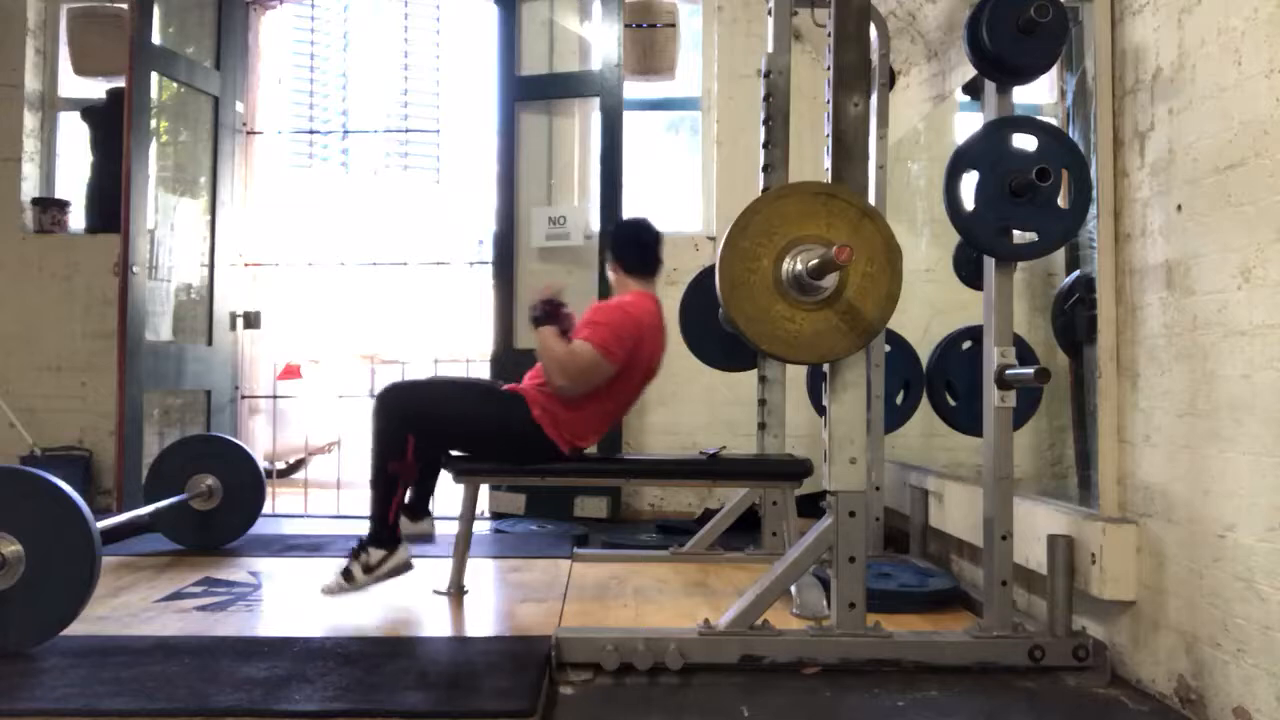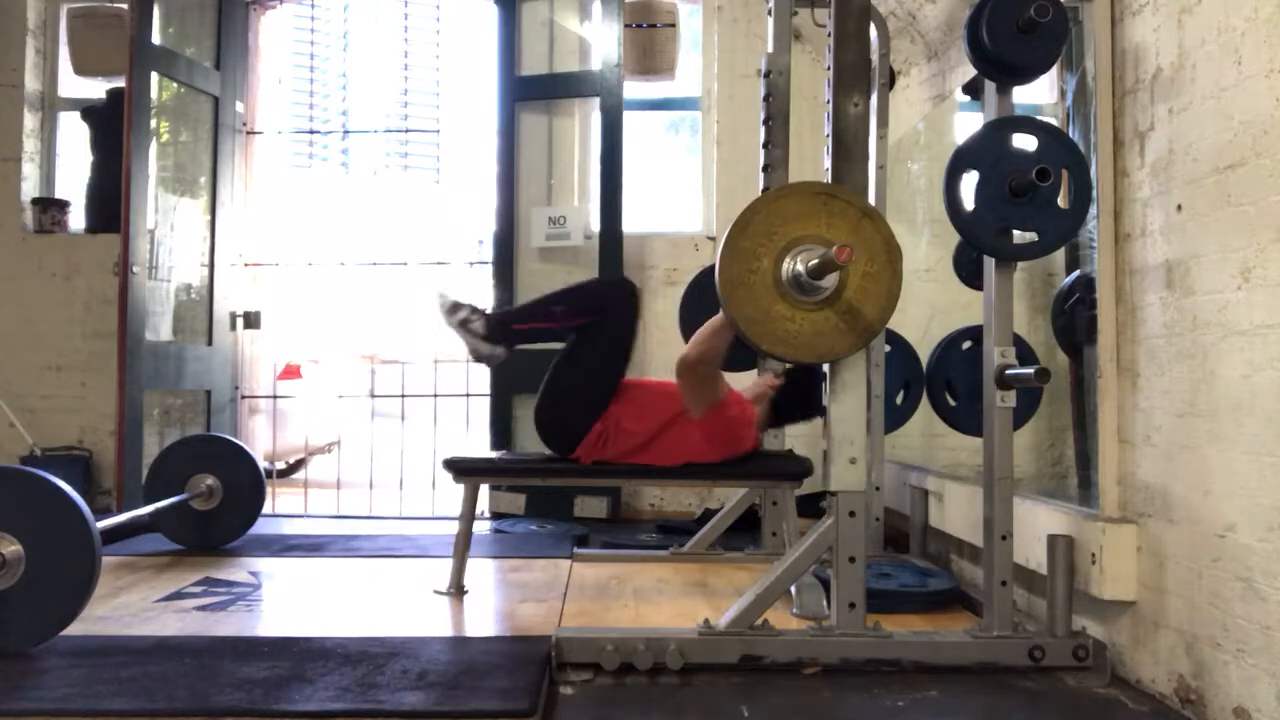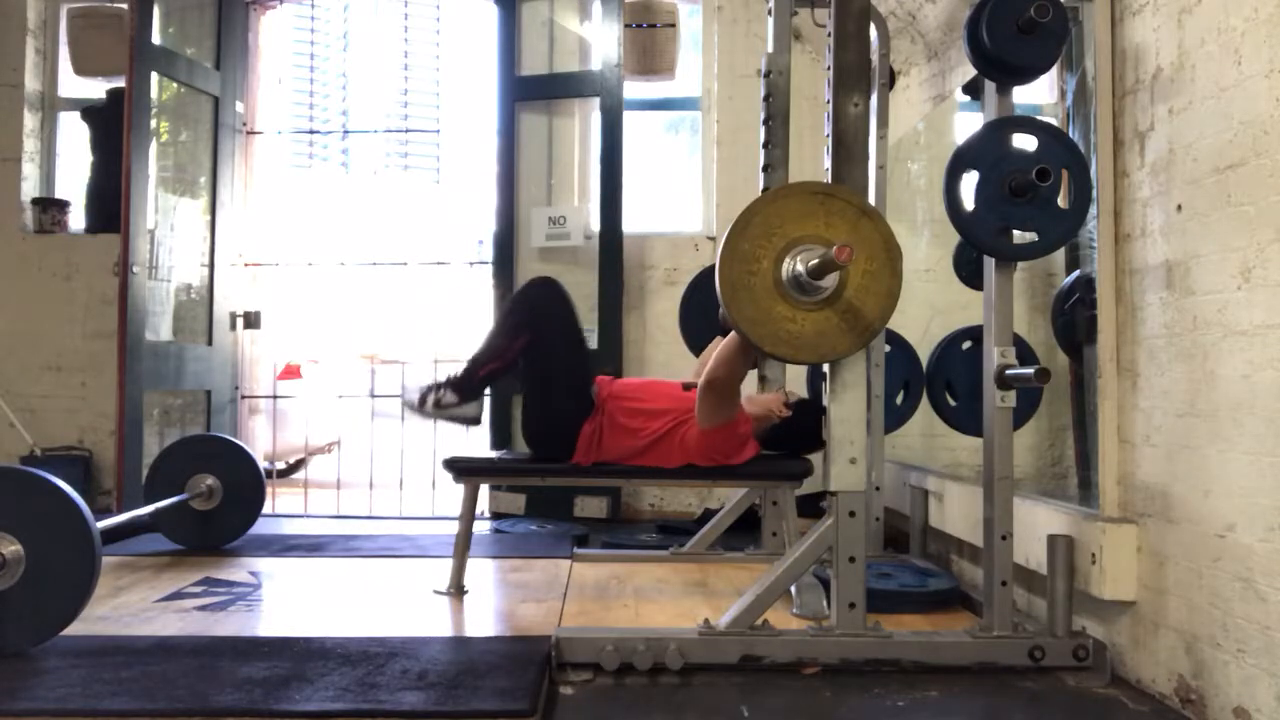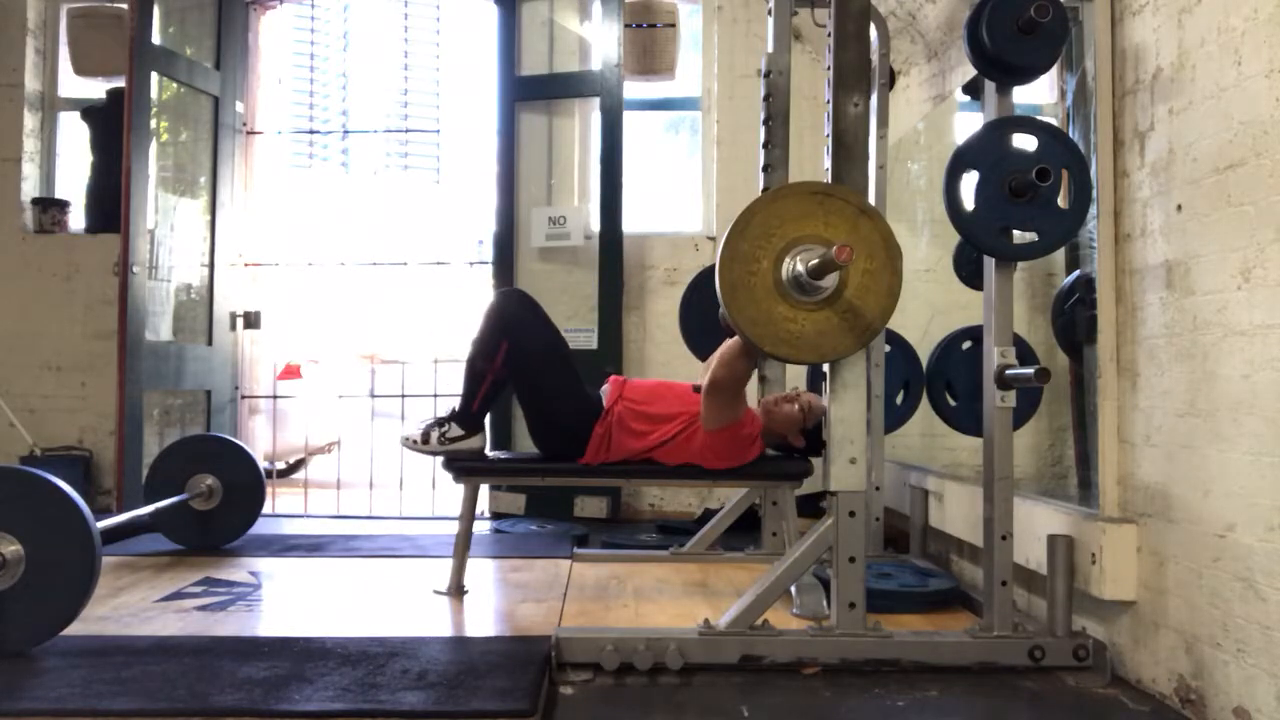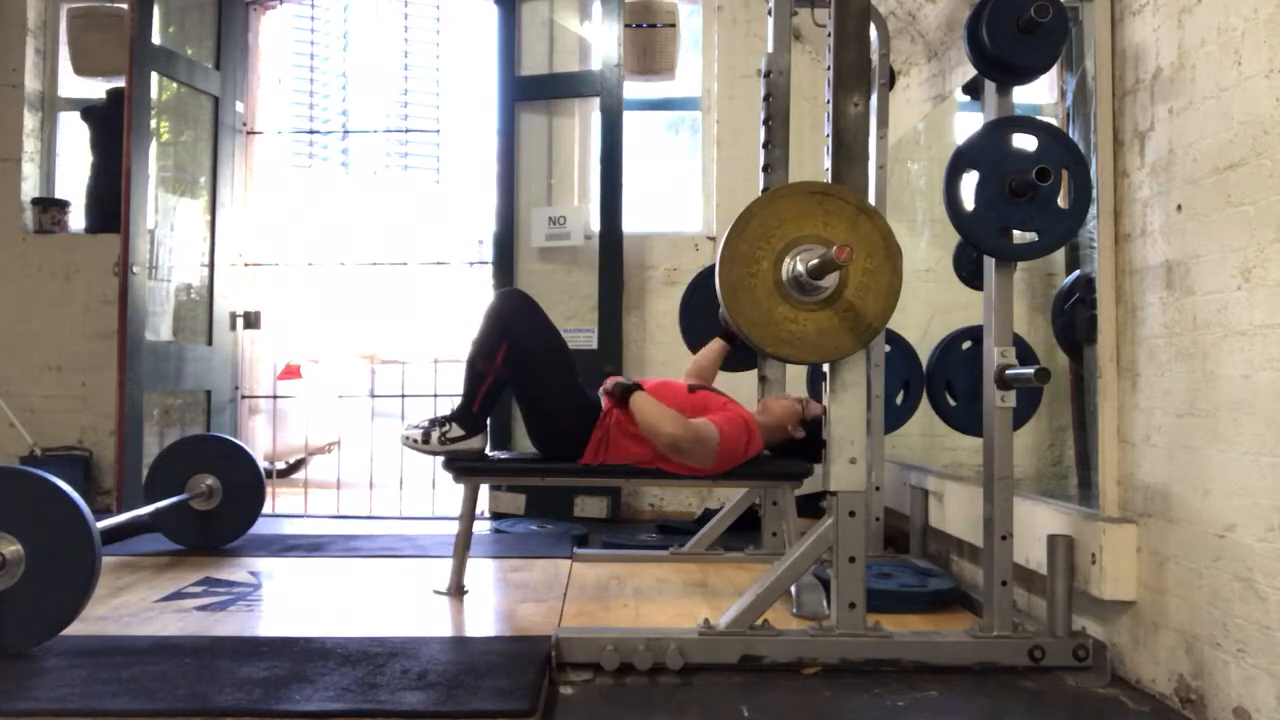
dt=0.7s
person 1, frame 1
left shoulder: (622, 312)
right shoulder: (647, 314)
left elbow: (568, 379)
left wrist: (544, 319)
right wrist: (561, 323)
left hip: (536, 430)
right hip: (544, 426)
left knee: (397, 403)
right knee: (430, 405)
left ankle: (383, 546)
right ankle: (415, 513)
person 1, frame 2
left shoulder: (728, 422)
right shoulder: (740, 426)
left elbow: (691, 362)
right elbow: (698, 363)
left hip: (575, 427)
right hip: (582, 426)
left knee: (616, 295)
right knee: (614, 301)
left ankle: (492, 332)
right ankle: (494, 333)
person 1, frame 3
left shoulder: (729, 440)
right shoulder: (737, 435)
left elbow: (715, 380)
right elbow: (705, 376)
right wrist: (734, 327)
left hip: (570, 433)
right hip: (583, 421)
left knee: (543, 298)
right knee: (546, 301)
left ankle: (462, 393)
right ankle: (466, 392)
person 1, frame 4
left shoulder: (740, 440)
right shoulder: (743, 426)
left elbow: (720, 382)
right elbow: (711, 379)
left hip: (581, 433)
right hip: (593, 414)
left knee: (510, 311)
right knee: (514, 308)
left ankle: (464, 427)
right ankle: (465, 423)
person 1, frame 5
left shoulder: (738, 435)
right shoulder: (738, 424)
left elbow: (675, 438)
right elbow: (692, 383)
left wrist: (630, 393)
right wrist: (728, 335)
left hip: (579, 435)
right hip: (592, 415)
left knee: (509, 309)
right knee: (513, 308)
left ankle: (466, 427)
right ankle: (468, 422)
